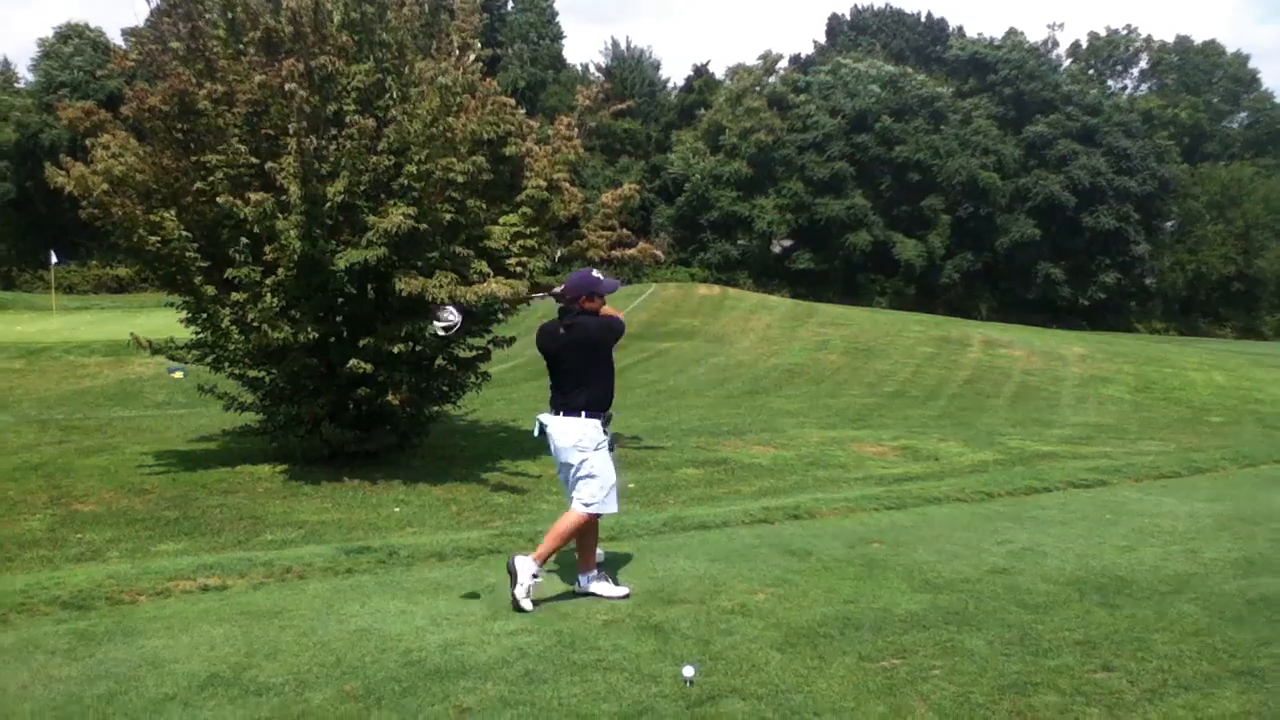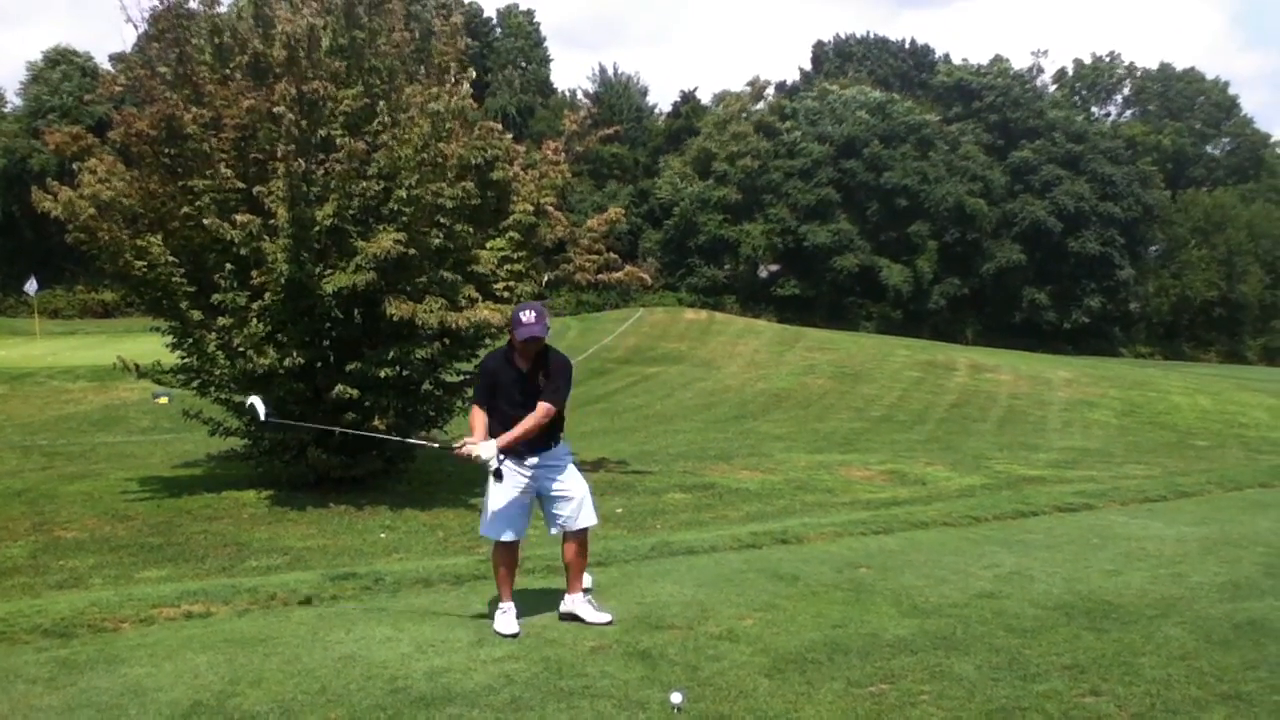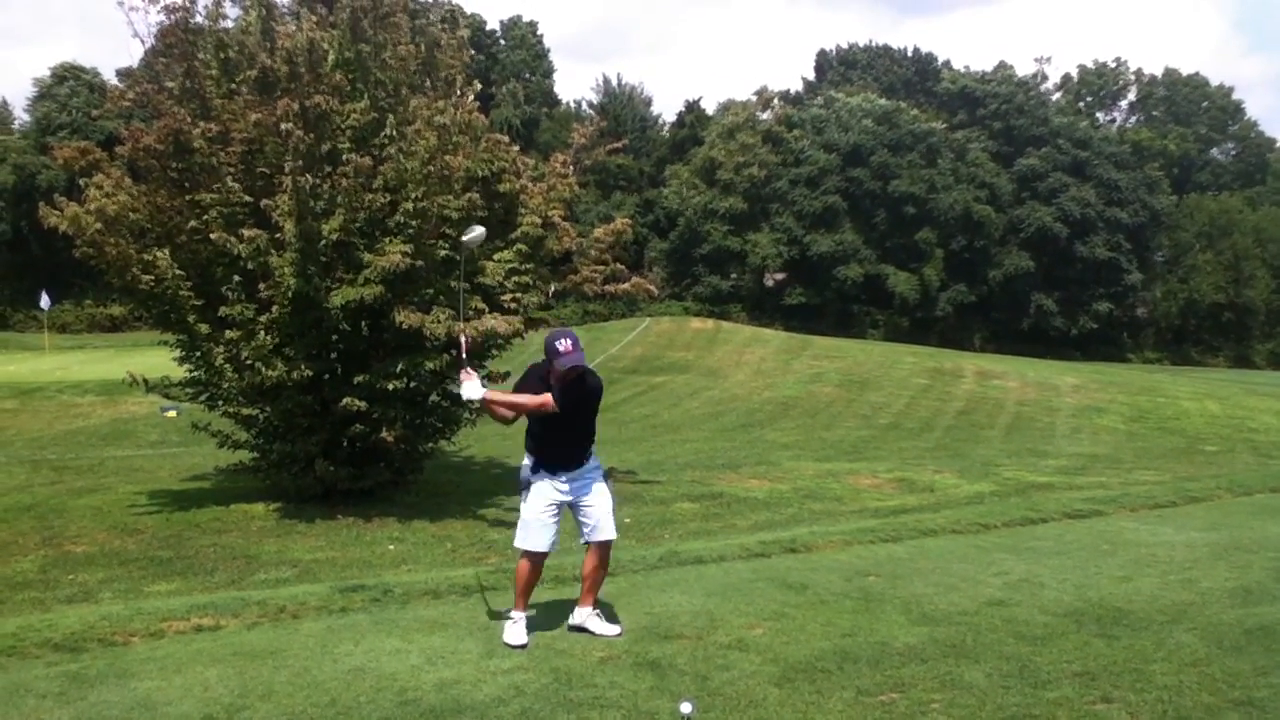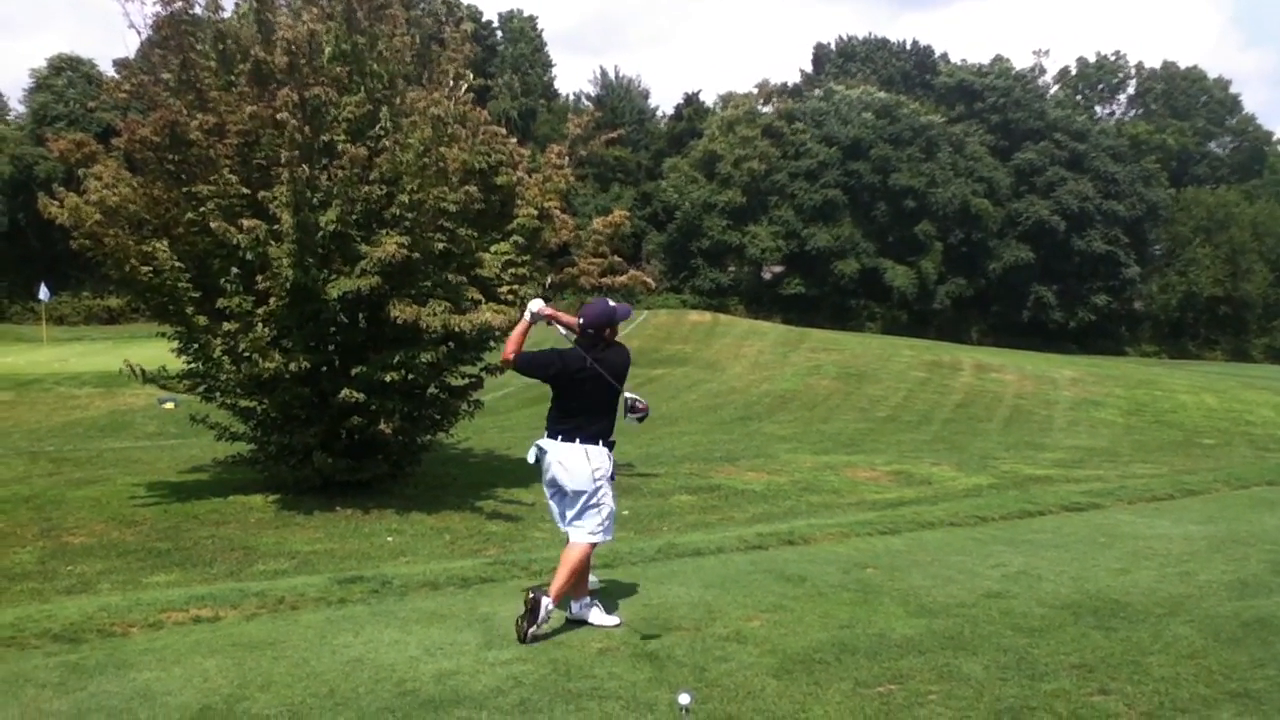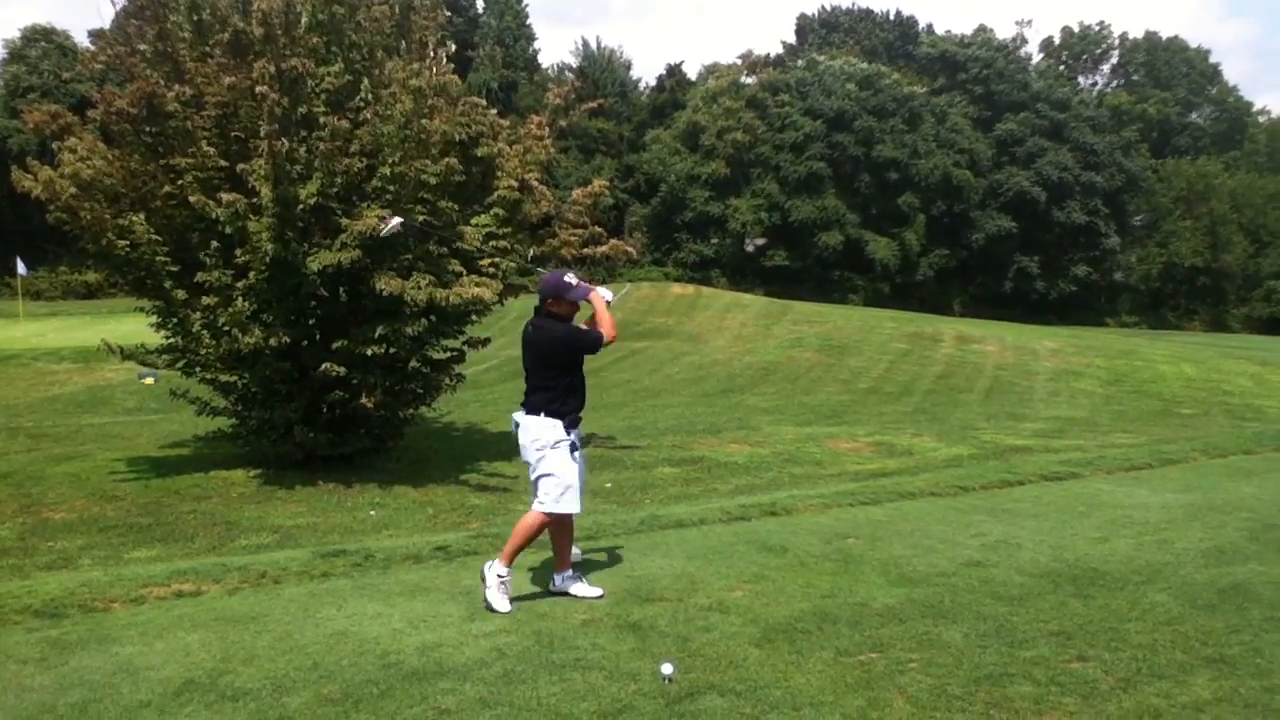
dt=0.7s
person 1, frame 1
left shoulder: (549, 332)
right shoulder: (595, 328)
right elbow: (615, 319)
left wrist: (567, 298)
right wrist: (596, 306)
left hip: (564, 423)
right hip: (585, 428)
left knee: (589, 502)
right knee: (587, 504)
left ankle: (588, 574)
right ankle: (530, 564)
person 1, frame 2
left shoulder: (558, 364)
right shoulder: (492, 364)
left elbow: (543, 414)
right elbow: (479, 408)
left wrist: (499, 441)
right wrist: (479, 443)
left hip: (552, 456)
right hip: (506, 460)
left knee: (576, 526)
right knee: (505, 535)
left ankle: (574, 598)
right ankle: (505, 606)
person 1, frame 3
left shoulder: (589, 384)
right shoulder: (533, 376)
left elbow: (537, 403)
right elbow: (509, 415)
left wrist: (485, 393)
right wrist: (485, 398)
left hip: (585, 471)
right hip: (545, 474)
left knee: (601, 540)
right knee: (535, 547)
left ankle: (585, 611)
right ankle: (517, 615)
person 1, frame 4
left shoulder: (560, 360)
right shoulder: (618, 358)
left elbow: (508, 357)
right elbow: (597, 335)
left wrist: (529, 317)
right wrist: (556, 315)
left hip: (553, 452)
right hip: (589, 458)
left knee: (578, 532)
right knee: (586, 536)
left ankle: (580, 602)
right ankle: (547, 600)
person 1, frame 5
left shoulder: (540, 326)
right shoulder: (554, 332)
right elbow: (606, 334)
left wrist: (592, 301)
right wrist: (599, 300)
left hip: (552, 426)
right hip: (549, 431)
left knee: (563, 504)
right knee: (551, 507)
left ankle: (563, 575)
right ankle: (499, 569)
